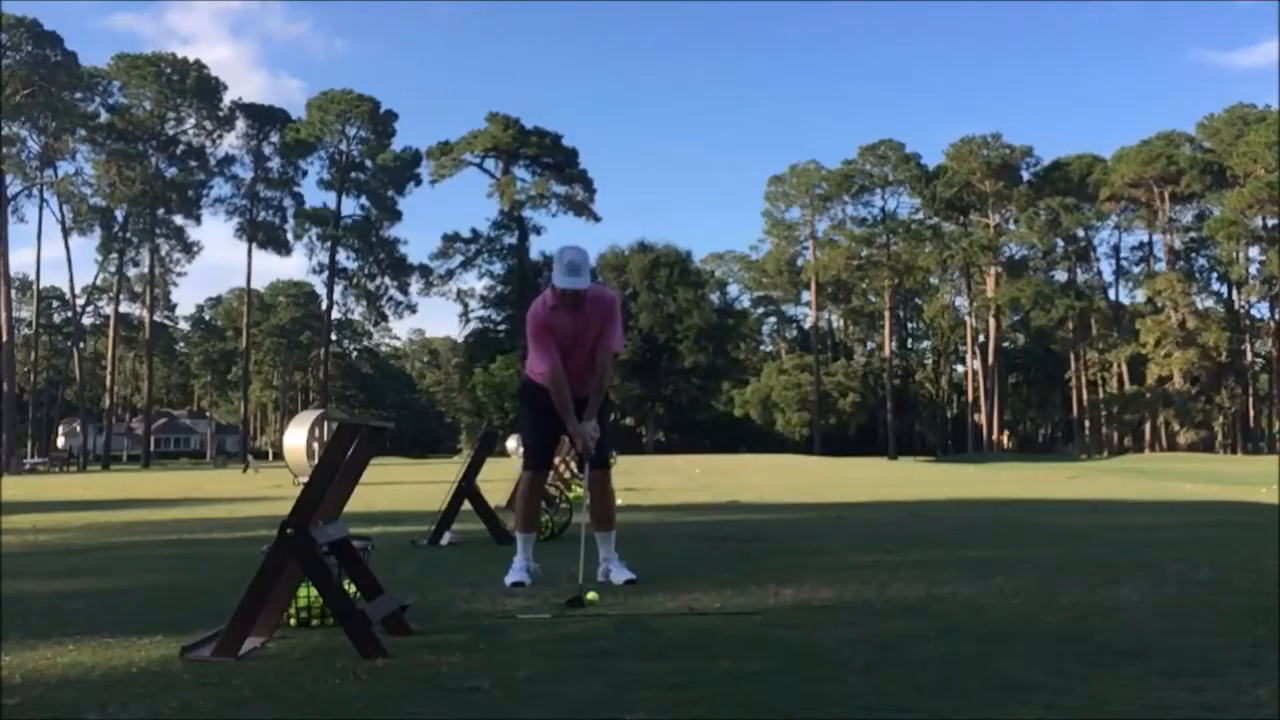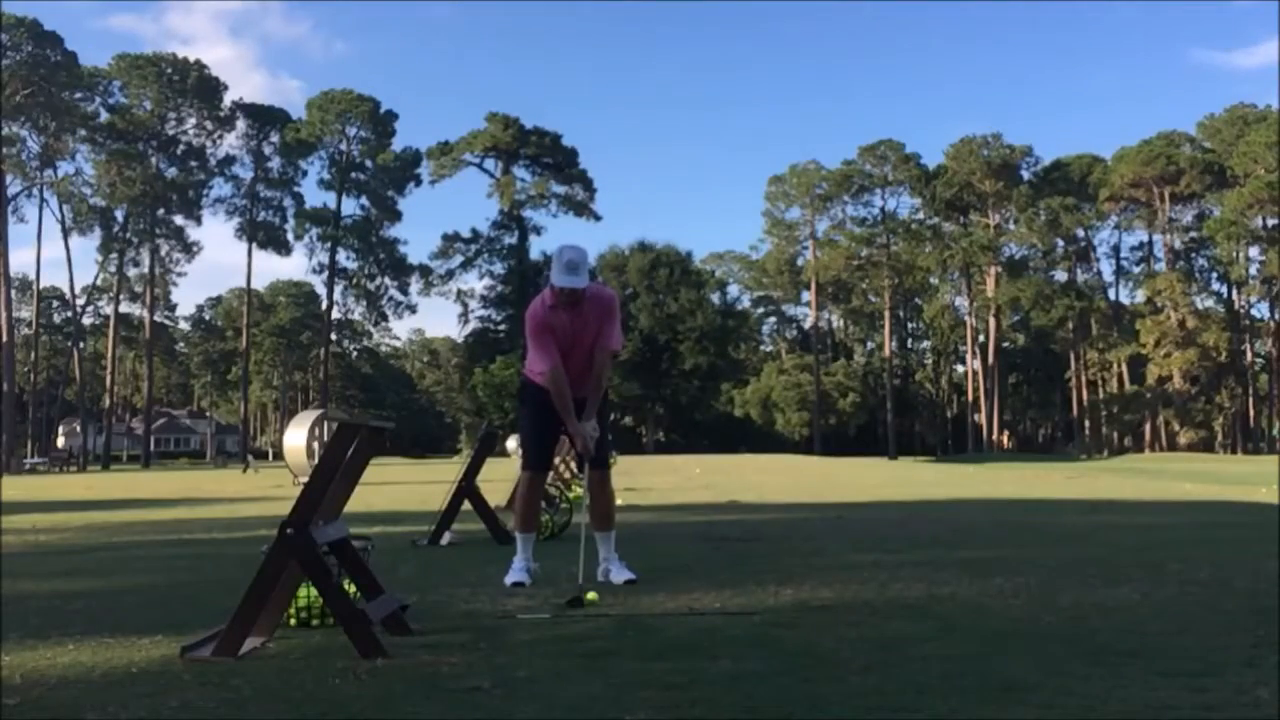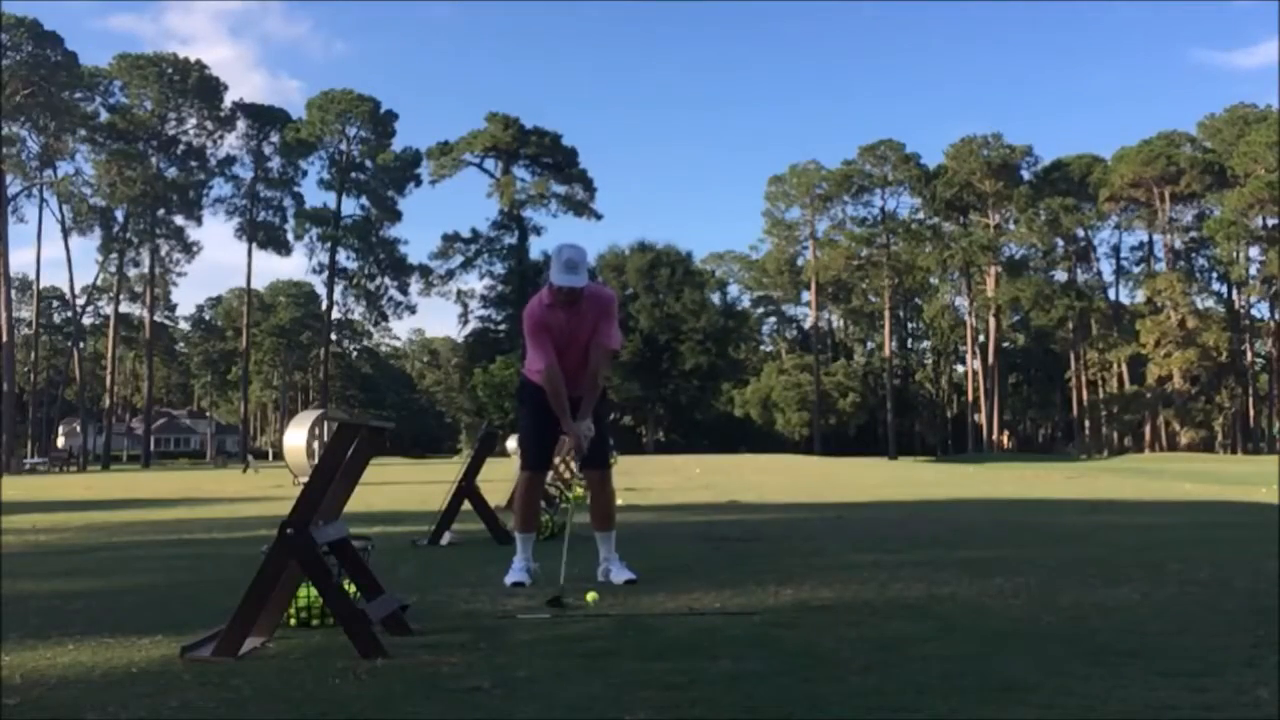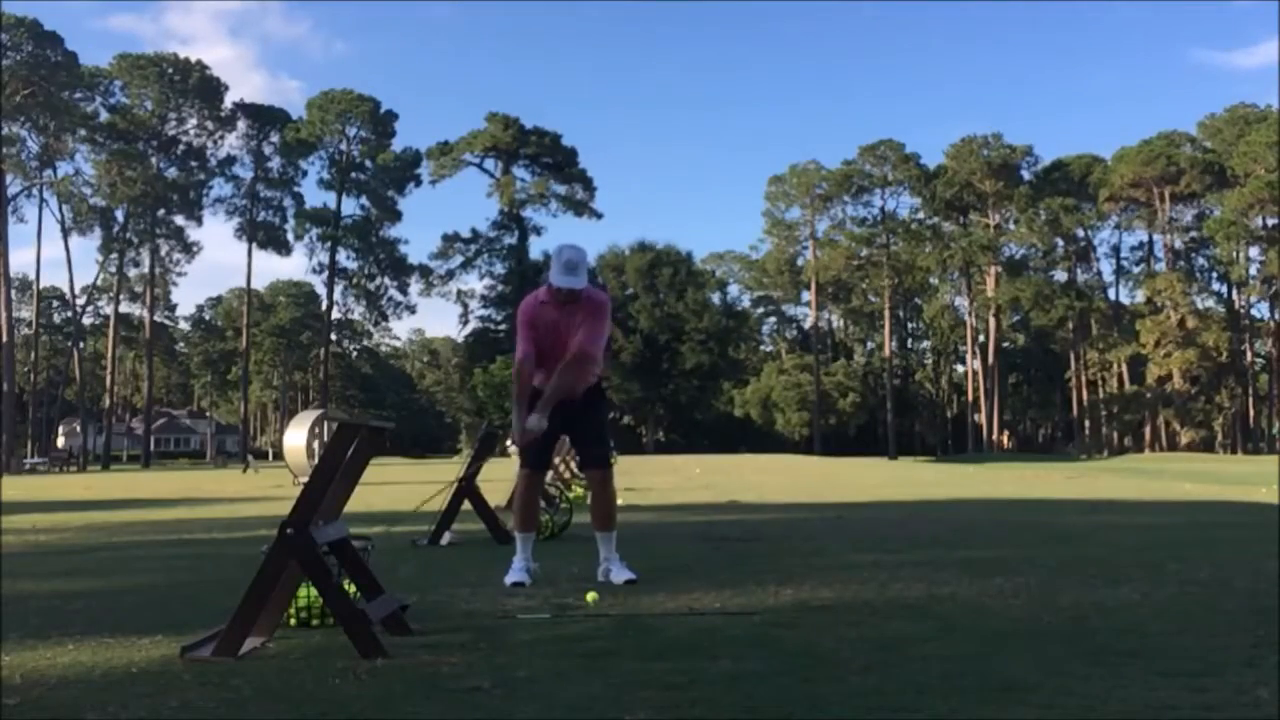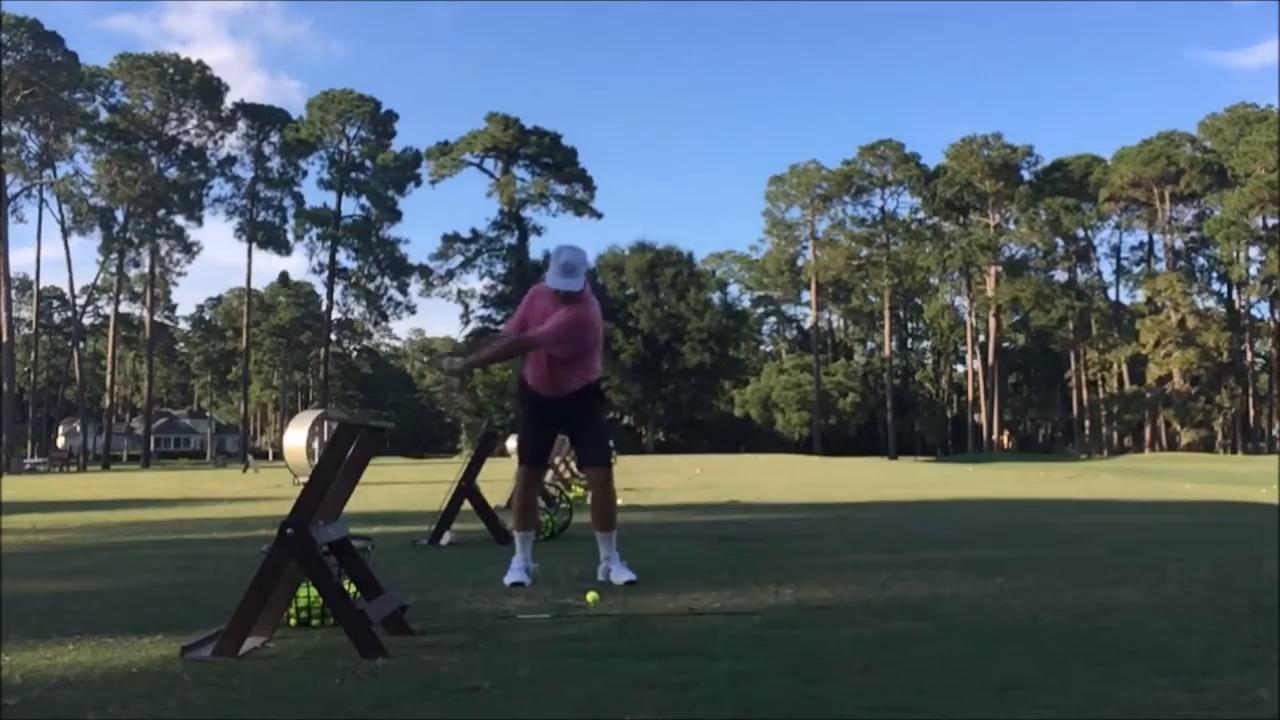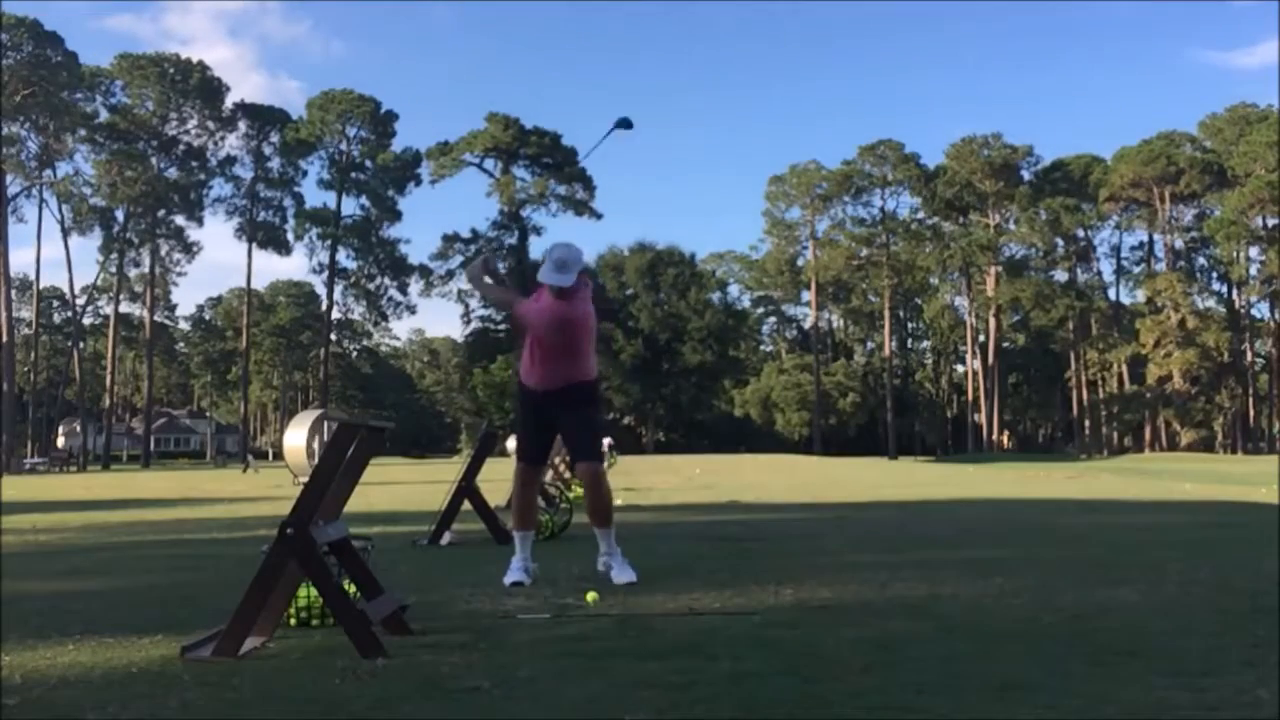
dt=0.2s
person 1, frame 1
left shoulder: (607, 302)
right shoulder: (539, 313)
left elbow: (603, 363)
right elbow: (554, 374)
left wrist: (591, 418)
right wrist: (573, 428)
left hip: (590, 394)
right hip: (543, 393)
left knee: (600, 475)
right knee: (533, 473)
left ankle: (609, 560)
right ankle: (523, 560)
person 1, frame 2
left shoulder: (606, 301)
right shoulder: (537, 313)
left elbow: (602, 363)
right elbow: (554, 374)
left wrist: (590, 417)
right wrist: (573, 428)
left hip: (589, 394)
right hip: (541, 394)
left knee: (600, 475)
right knee: (532, 474)
left ankle: (609, 560)
right ankle: (522, 561)
person 1, frame 3
left shoulder: (603, 300)
right shoulder: (535, 311)
left elbow: (598, 362)
right elbow: (550, 372)
left wrist: (585, 417)
right wrist: (567, 425)
left hip: (587, 394)
right hip: (540, 394)
left knee: (600, 476)
right knee: (531, 475)
left ankle: (609, 560)
right ankle: (522, 561)
person 1, frame 4
left shoulder: (598, 305)
right shoulder: (531, 307)
left elbow: (574, 364)
right elbow: (524, 364)
left wrist: (542, 415)
right wrist: (518, 415)
left hip: (584, 396)
right hip: (537, 393)
left knee: (601, 476)
right knee: (529, 475)
left ankle: (609, 560)
right ankle: (522, 560)
person 1, frame 5
left shoulder: (583, 313)
right shoulder: (538, 293)
left elbow: (521, 343)
right elbow: (510, 333)
left wrist: (467, 362)
right wrist: (472, 362)
left hip: (581, 397)
right hip: (537, 395)
left knee: (601, 476)
right knee: (528, 476)
left ankle: (610, 560)
right ankle: (522, 560)
person 1, frame 6
left shoulder: (568, 312)
right shoulder: (552, 289)
left elbow: (513, 305)
right elbow: (520, 303)
left wrist: (479, 281)
right wrist: (494, 274)
left hip: (575, 396)
right hip: (534, 393)
left knee: (592, 473)
right knee: (526, 474)
left ankle: (610, 555)
right ankle: (521, 559)
